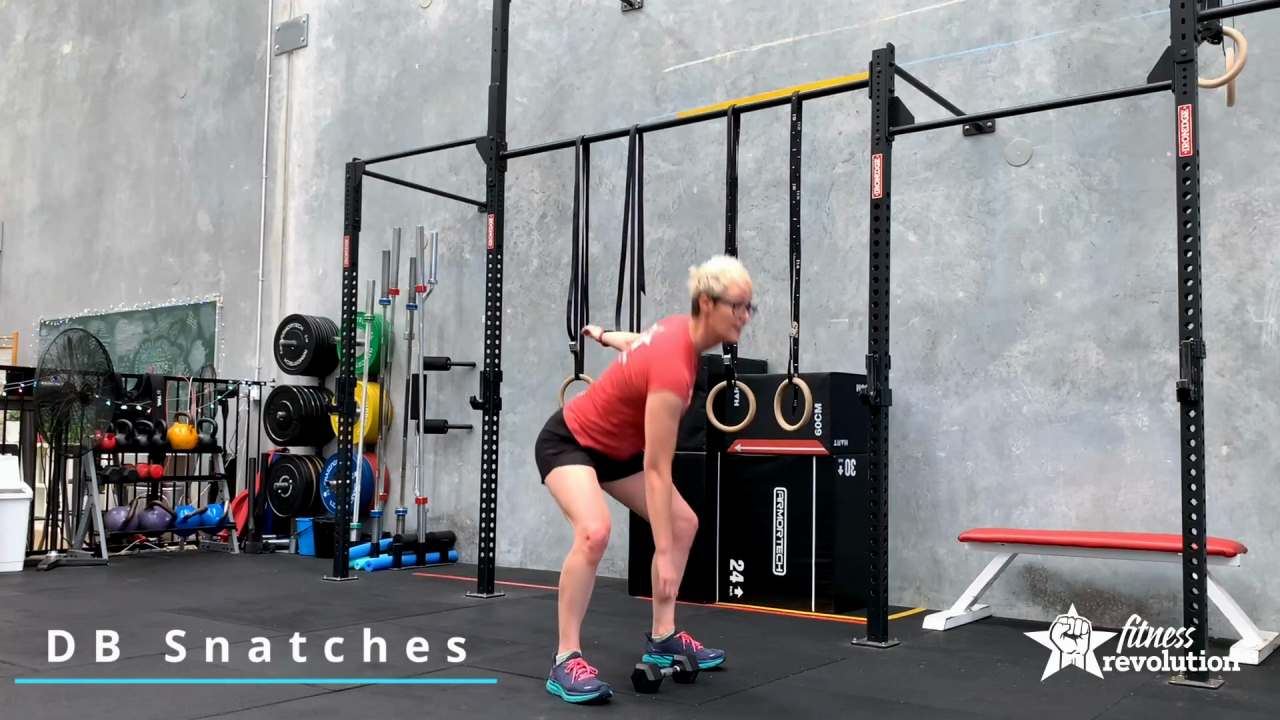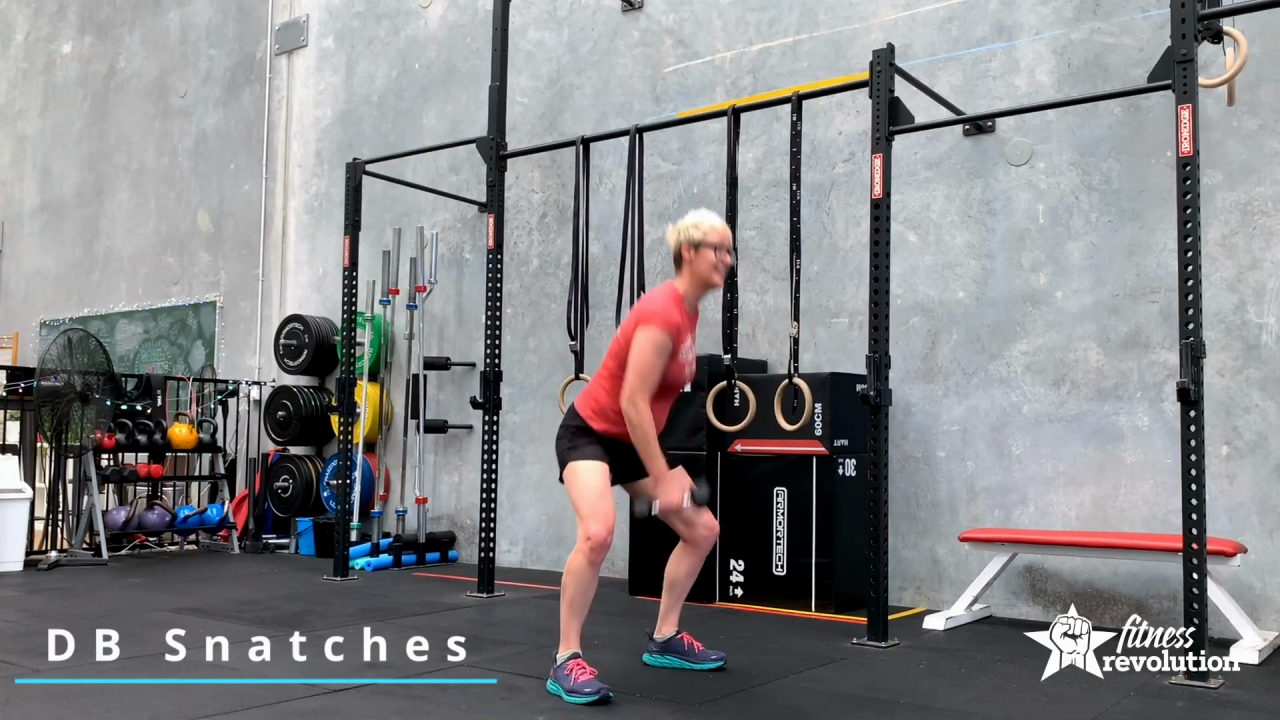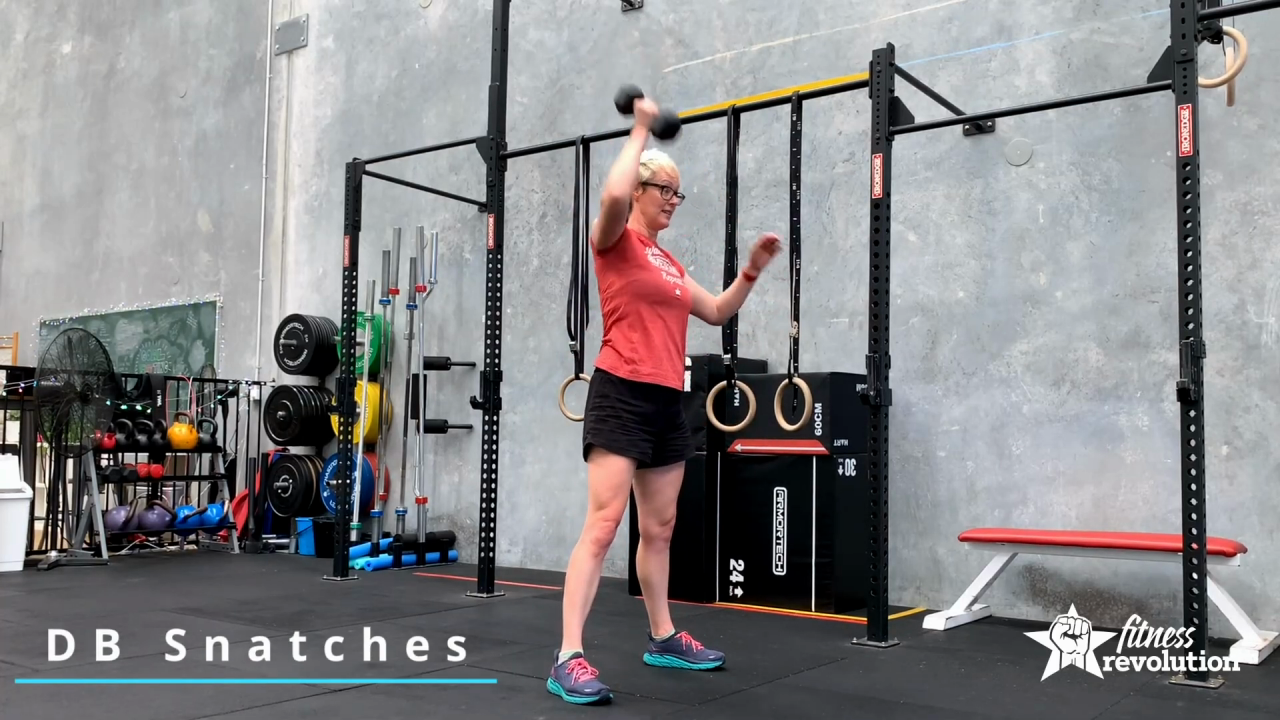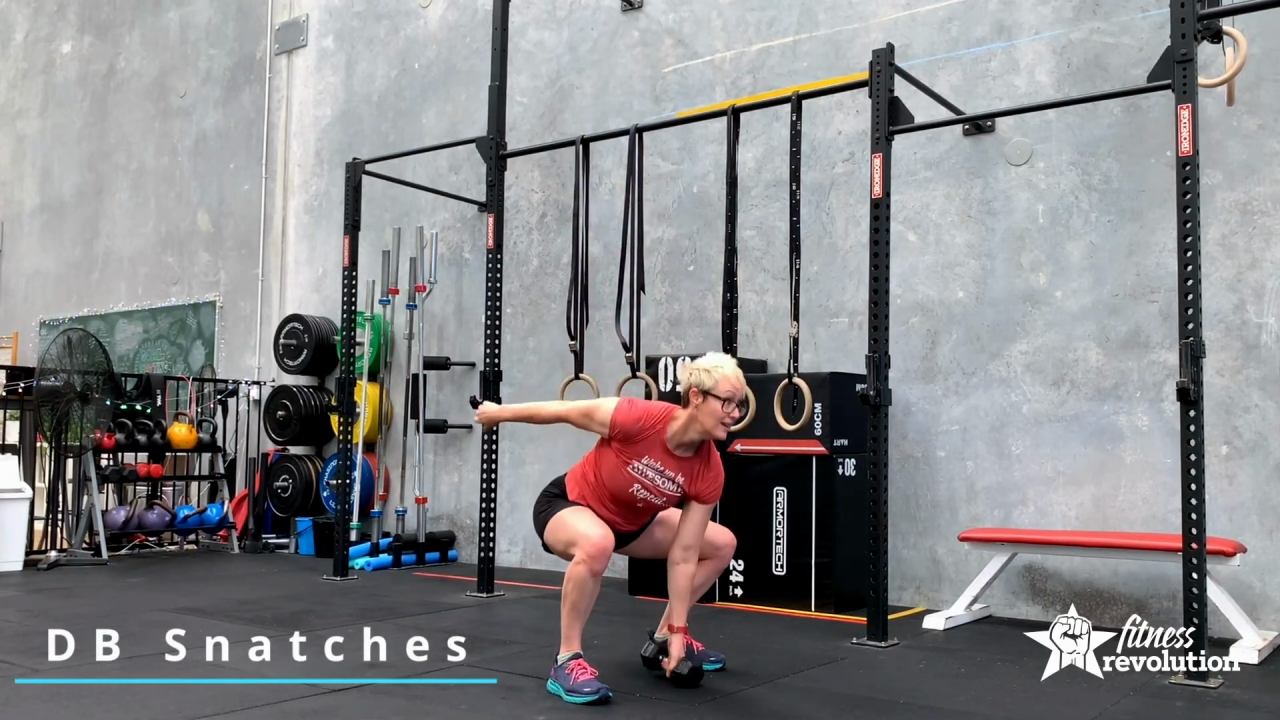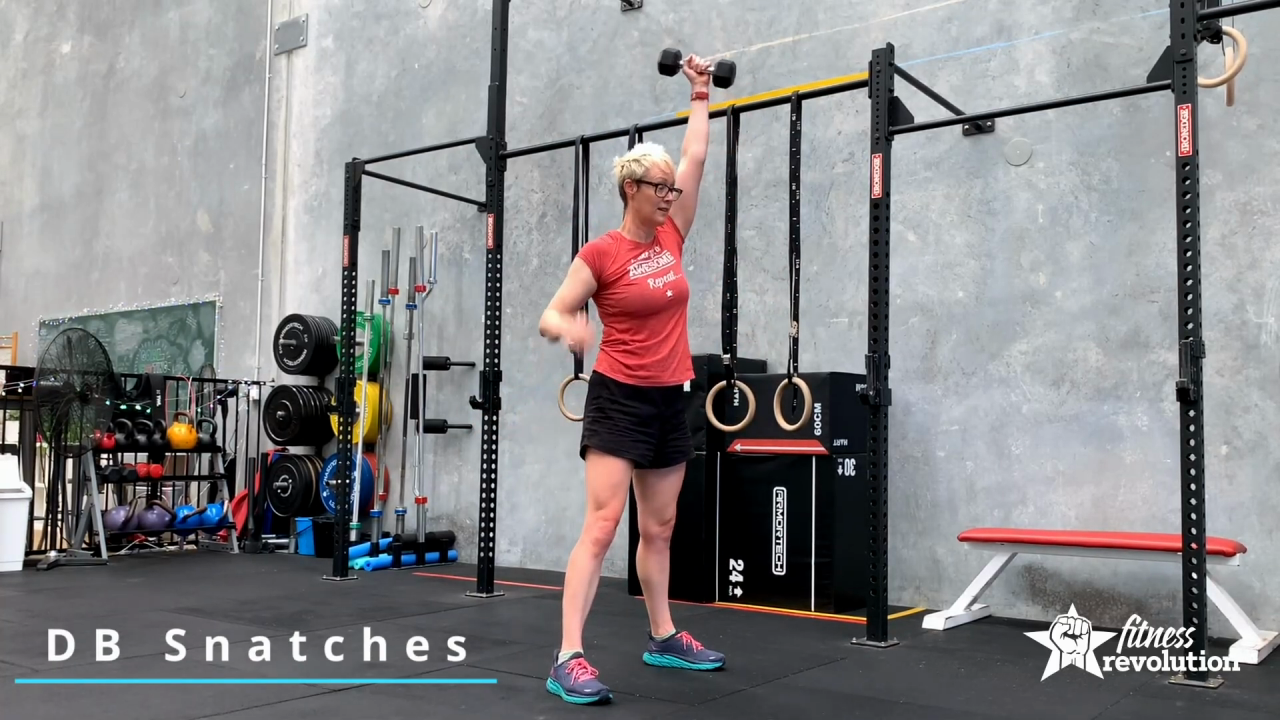
dt=1s
person 1, frame 1
left shoulder: (683, 331)
right shoulder: (673, 369)
left elbow: (638, 342)
right elbow: (658, 471)
left wrist: (603, 335)
right wrist: (663, 557)
left hip: (615, 446)
right hip: (570, 443)
left knee: (685, 523)
right knee: (595, 531)
left ankle: (662, 637)
right ankle: (566, 660)
person 1, frame 2
left shoulder: (682, 306)
right shoulder: (663, 312)
right elbow: (633, 405)
right wrist: (663, 481)
left hip: (631, 439)
right hip: (590, 434)
left knee: (704, 531)
right knee: (598, 532)
left ankle: (664, 638)
right ankle: (566, 659)
person 1, frame 3
left shoulder: (669, 261)
right shoulder: (615, 240)
left elbow: (715, 309)
right elbow: (614, 193)
left wrist: (752, 269)
right wrist: (640, 129)
left hip: (668, 401)
right hip: (621, 395)
left knee: (659, 528)
right knee: (603, 525)
left ankle: (663, 636)
right ankle: (568, 658)
person 1, frame 4
left shoulder: (708, 472)
right shoulder: (635, 418)
left elbow: (683, 555)
right elbow: (565, 411)
left wrist: (677, 630)
right wrist: (501, 413)
right hip: (565, 503)
left knee: (722, 543)
right knee: (596, 544)
left ankle: (662, 639)
right ankle: (568, 661)
person 1, frame 5
left shoulder: (671, 237)
right shoulder: (601, 253)
left elbow: (696, 158)
right elbow: (551, 316)
left wrist: (701, 93)
right wrist: (566, 327)
left hip: (669, 402)
right hip: (619, 400)
left knee: (659, 531)
right knee: (601, 528)
left ankle: (663, 637)
right ankle: (568, 657)
